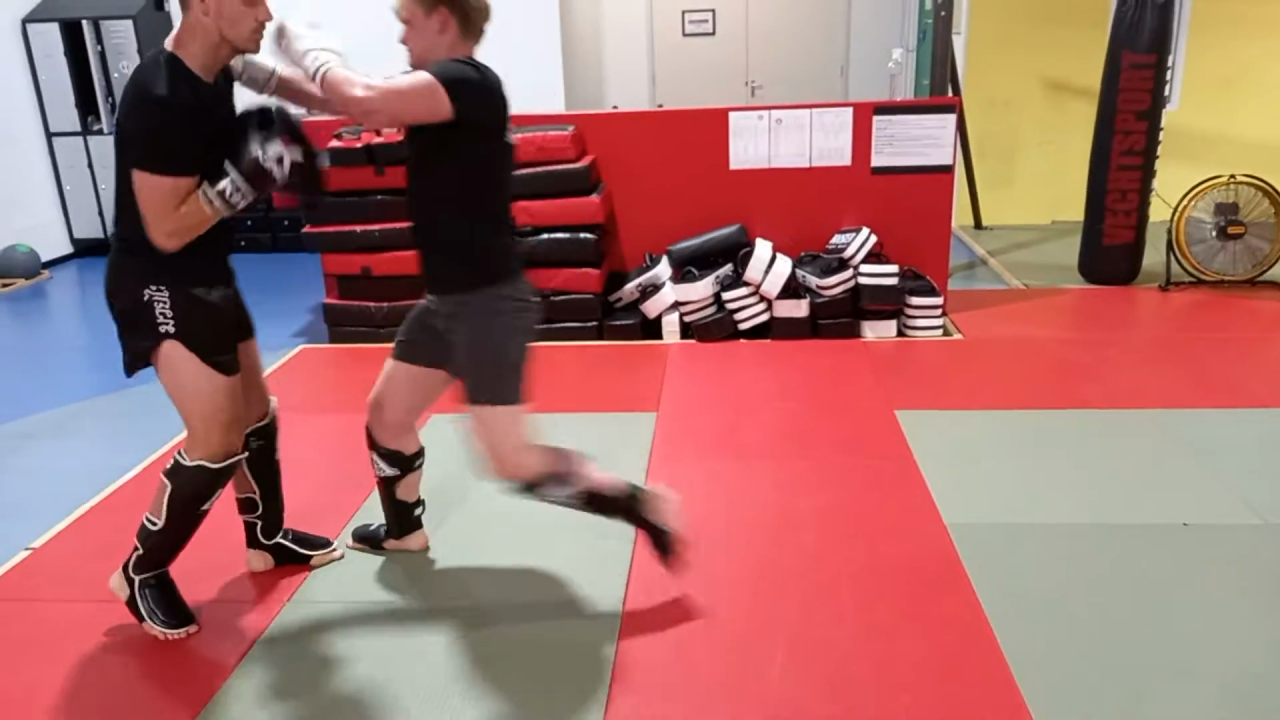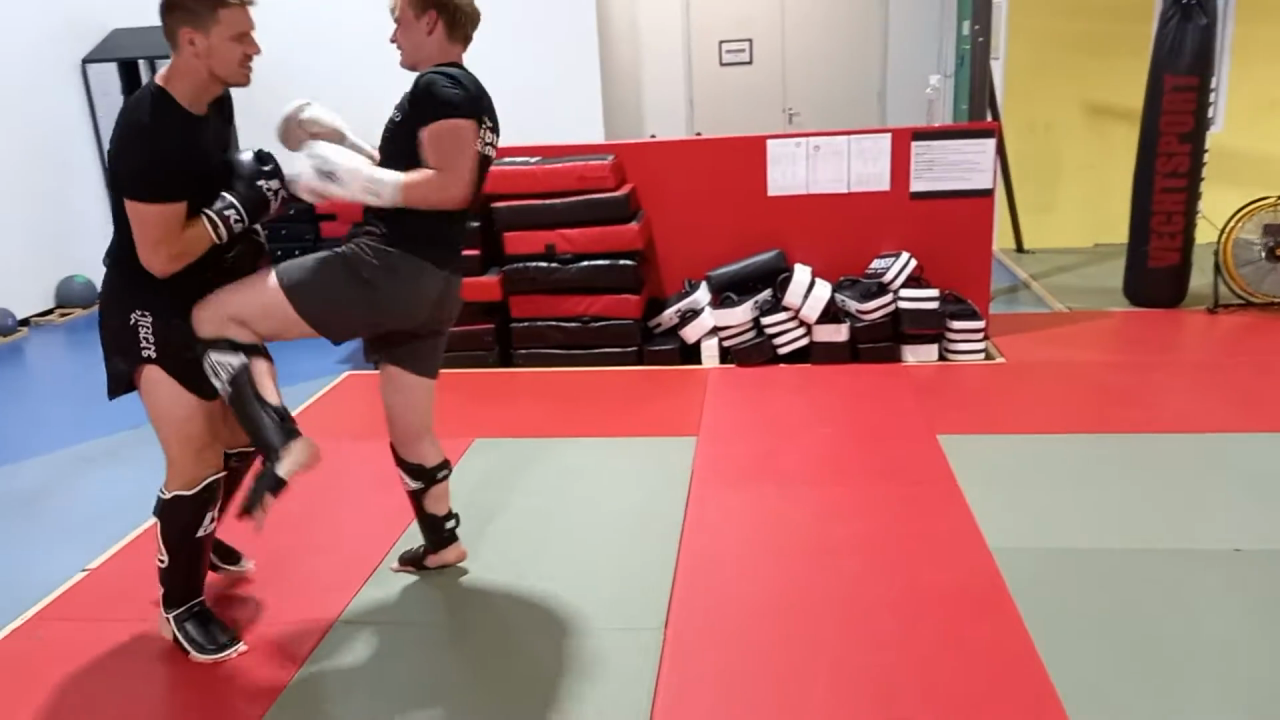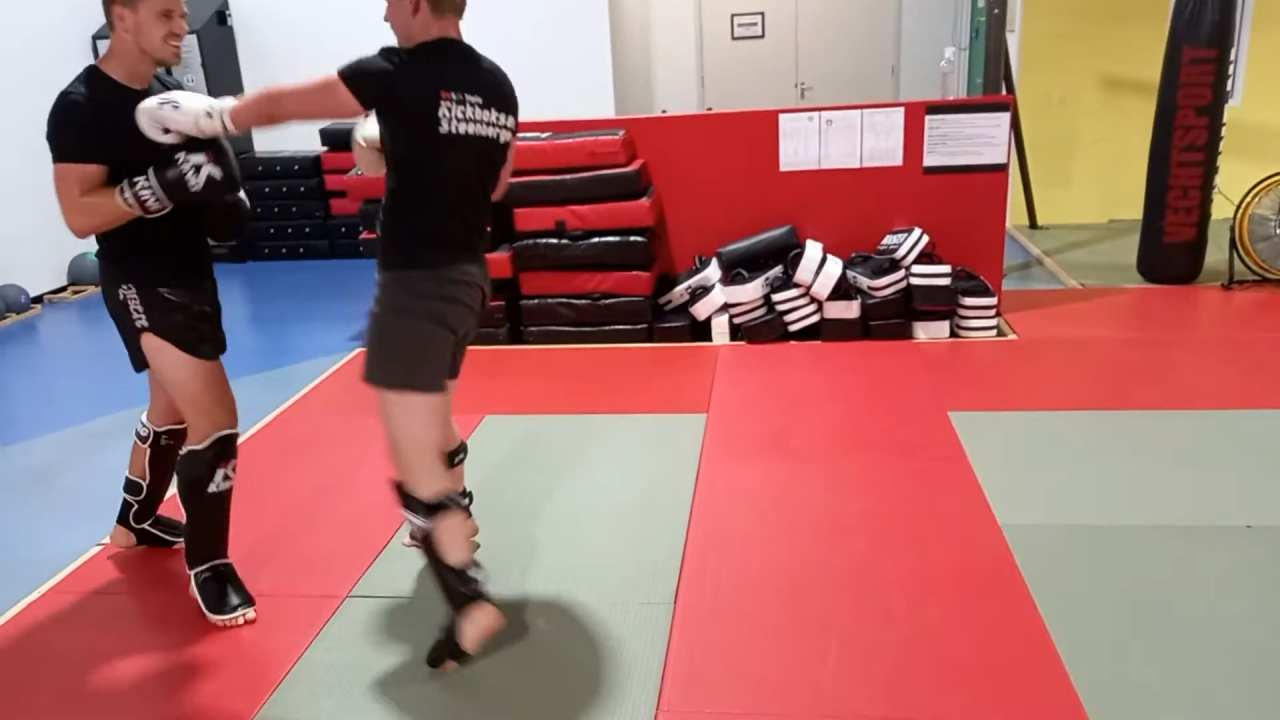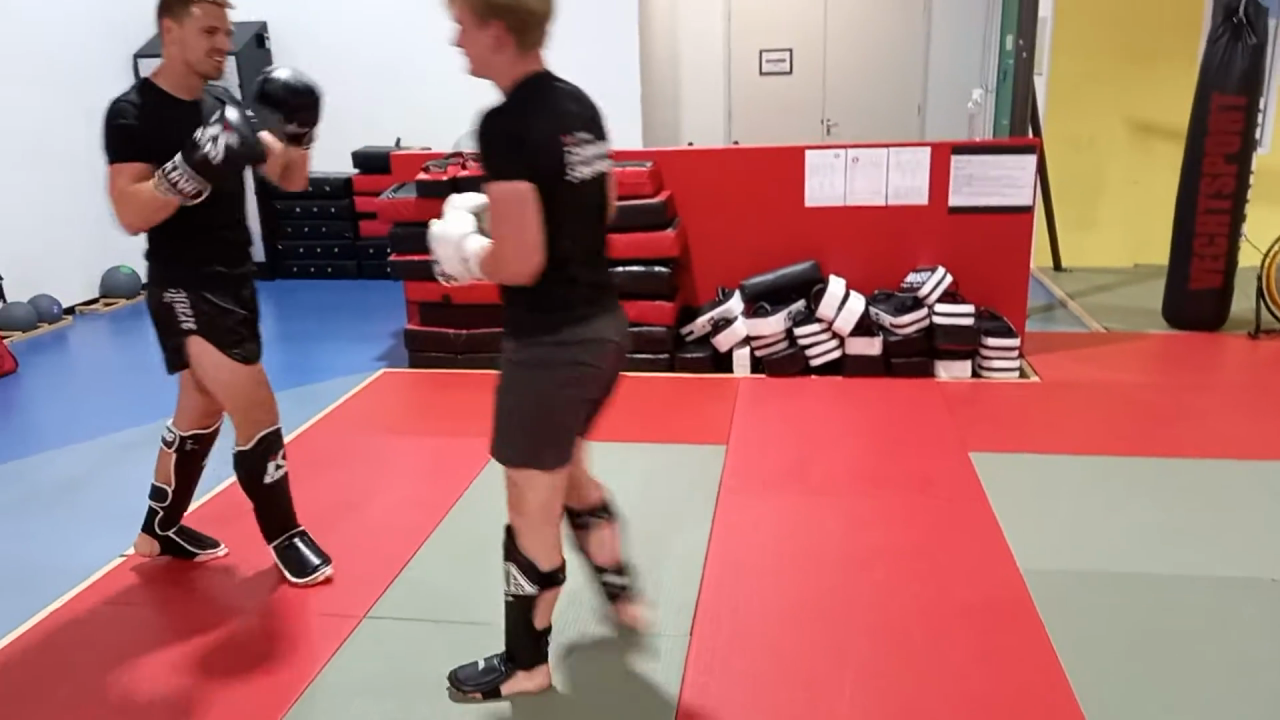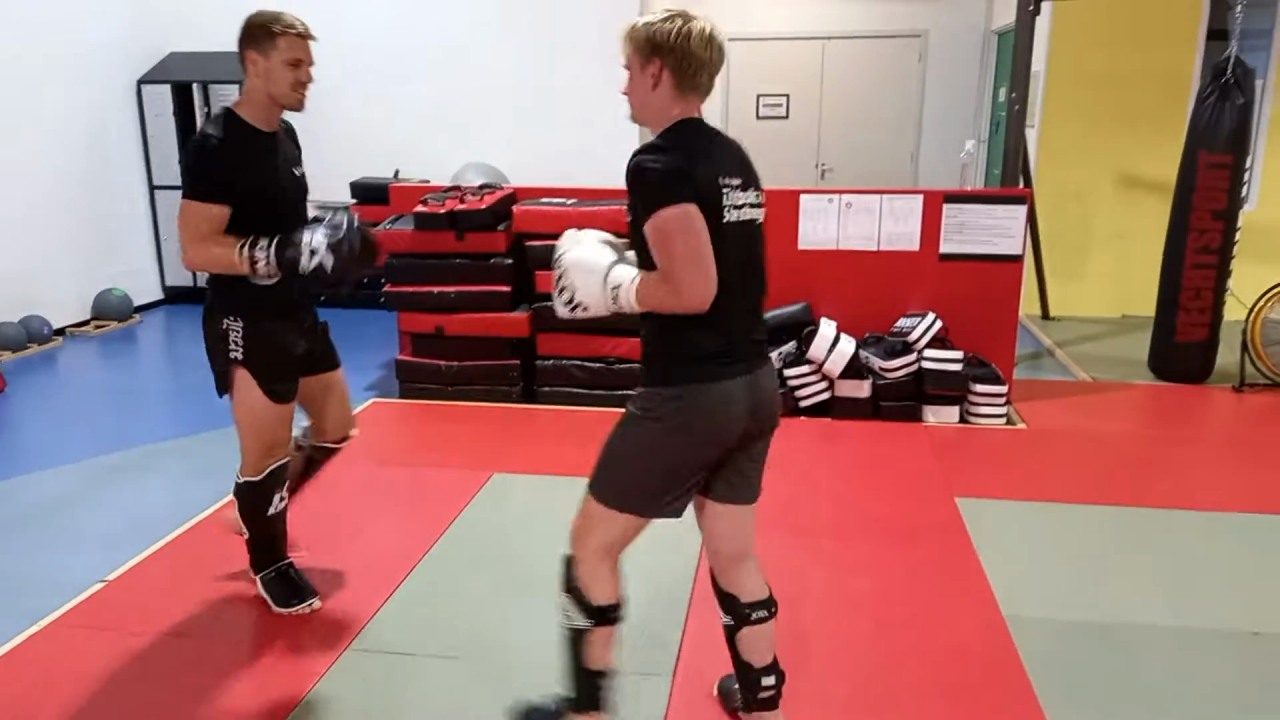
dt=0.4s
person 1, frame 1
left shoulder: (465, 81)
right shoulder: (444, 86)
left elbow: (364, 102)
right elbow: (370, 98)
left wrist: (312, 53)
left hip: (487, 301)
right hip: (449, 297)
left knee: (513, 461)
right knee: (385, 413)
left ankle: (645, 509)
right ankle: (403, 527)
person 1, frame 2
left shoulder: (438, 88)
right shoulder: (460, 93)
left elbow: (449, 188)
left wrist: (357, 180)
right wrist: (340, 140)
left hip: (387, 266)
right hip: (433, 284)
left knee: (214, 318)
right knee: (410, 429)
left ankle: (281, 445)
right ankle: (441, 541)
person 1, frame 3
left shoulder: (400, 71)
right shoulder: (498, 84)
left elbow: (279, 106)
left wrist: (200, 114)
left hip: (418, 284)
right hip: (467, 276)
left knee: (416, 460)
right knee: (429, 419)
left ankle: (470, 604)
right ankle: (453, 522)
person 1, frame 4
left shoulder: (507, 124)
right shoulder: (578, 107)
left elbow: (519, 263)
left wrist: (462, 246)
left hip: (549, 344)
right hip: (602, 326)
left knee: (532, 511)
right knee: (567, 473)
left ankle: (523, 661)
right ankle: (620, 593)
person 1, frame 5
left shoulder: (658, 163)
right shoulder: (734, 159)
left elbow: (692, 292)
left wrist: (606, 282)
right wrist: (629, 262)
left hip: (688, 397)
right hip: (755, 386)
left knee: (592, 544)
right knee: (733, 557)
person 2, frame 1
left shoulder: (214, 71)
right shoulder: (158, 99)
right elbow: (168, 231)
right wrist: (244, 174)
left hip: (206, 275)
right hip: (160, 287)
left knee: (254, 412)
right knee: (217, 440)
left ankle: (267, 537)
right ankle: (142, 572)
person 2, frame 2
left shoulder: (216, 102)
right shoulder: (146, 131)
right elbow: (161, 257)
left wrist: (241, 232)
right wrist: (240, 205)
left hip: (205, 300)
right hip: (150, 312)
left knee: (240, 433)
right knee: (196, 463)
left ankle: (198, 538)
right ankle: (181, 606)
person 2, frame 3
left shoulder: (167, 92)
right shoulder: (81, 105)
right elbow: (81, 216)
left wrist: (219, 195)
right wrist: (163, 184)
left hip: (189, 273)
right hip: (142, 285)
left knee: (173, 409)
right knee: (214, 416)
left ankle: (135, 519)
right ankle: (207, 567)
person 2, frame 4
left shoulder: (223, 103)
right shoulder: (134, 113)
left elbow: (290, 178)
right elbow: (130, 214)
left wrist: (298, 127)
right wrist: (196, 163)
left hip: (233, 282)
right hip: (188, 291)
left knee: (198, 414)
right knee: (258, 415)
left ankle: (160, 529)
right ankle: (284, 536)
person 2, frame 5
left shoulder: (284, 135)
right shoulder: (215, 146)
right elbow: (197, 250)
left wrist: (333, 235)
right wrist: (285, 255)
left hip: (296, 313)
right hip: (247, 321)
left knee: (336, 426)
right knee: (267, 450)
left ankle: (260, 512)
right ankle: (269, 564)
